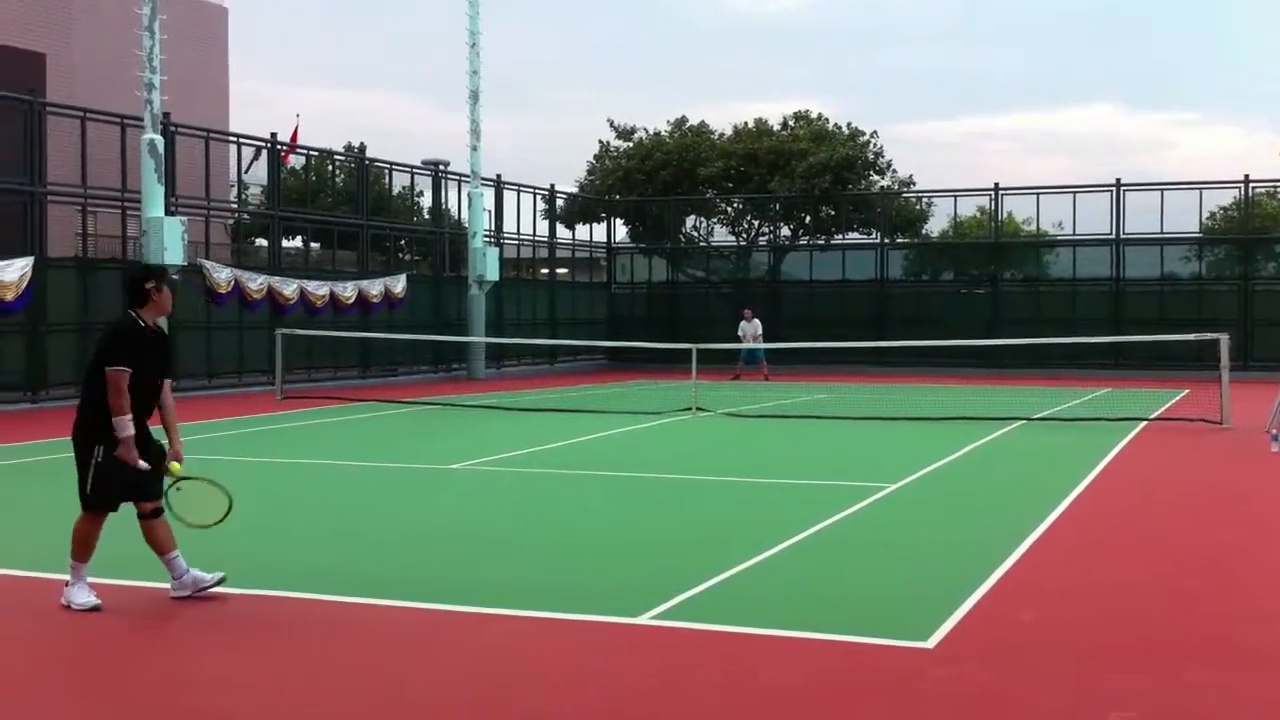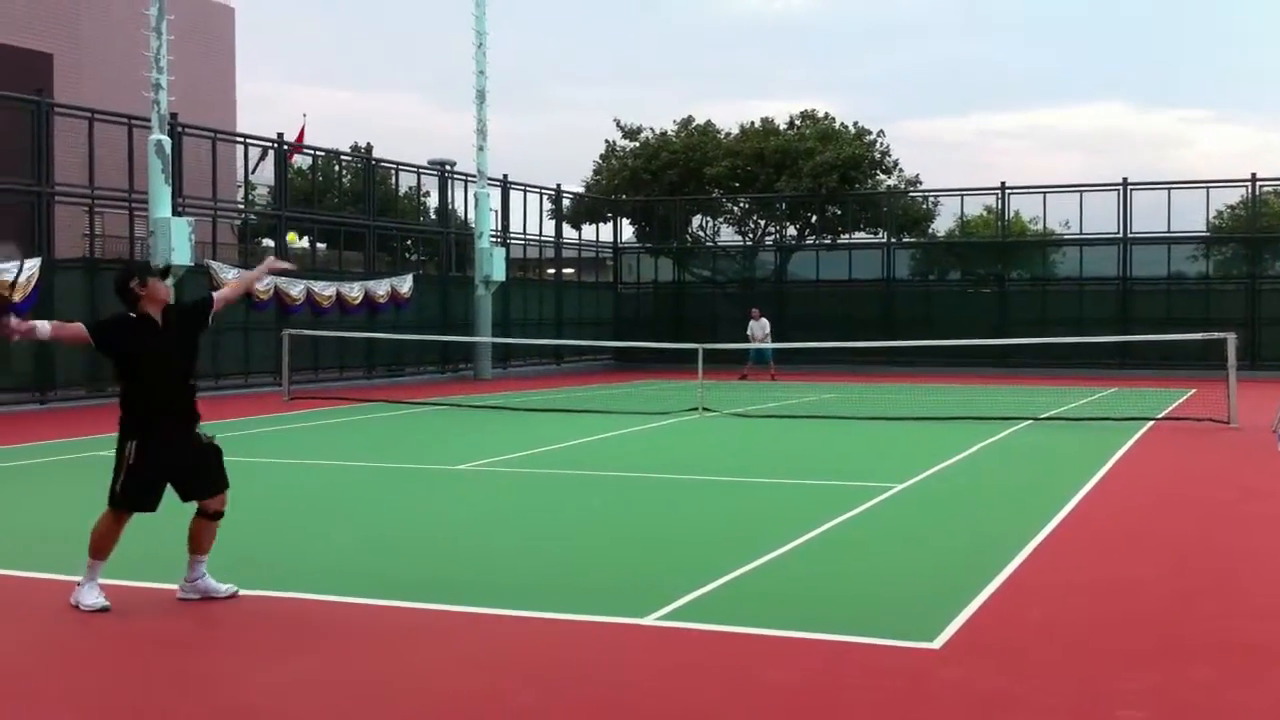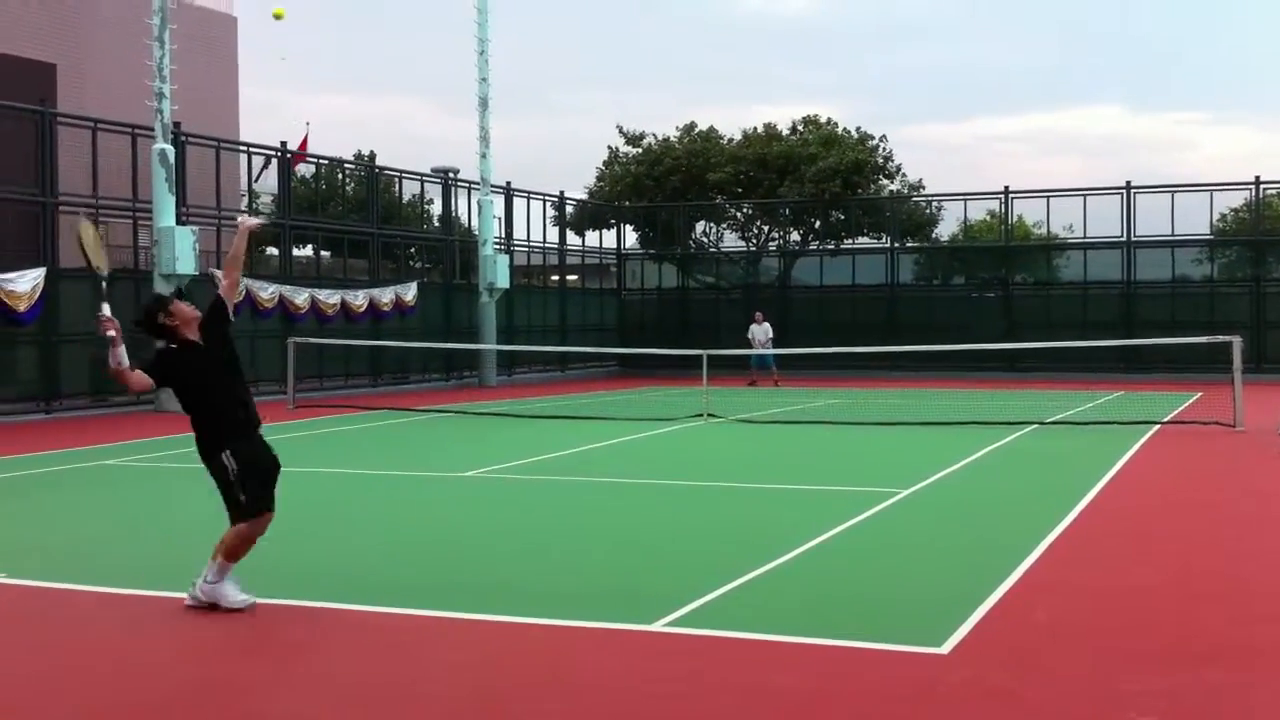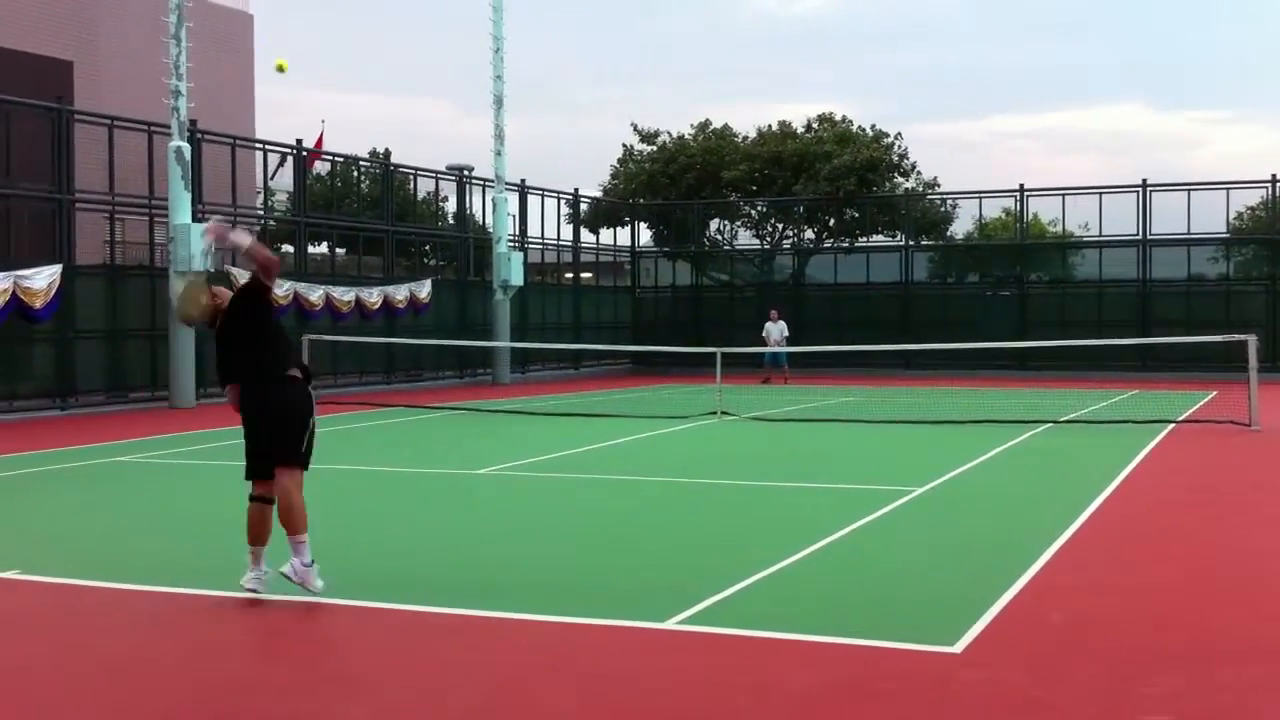
dt=0.4s
person 1, frame 1
left shoulder: (159, 338)
right shoulder: (123, 332)
left elbow: (163, 392)
right elbow: (117, 390)
left wrist: (174, 441)
right wrist: (125, 440)
left hip: (137, 435)
right hip: (102, 435)
left knee: (151, 506)
right knee: (96, 509)
left ankle: (182, 577)
right ankle: (76, 584)
person 1, frame 2
left shoulder: (182, 317)
right shoulder: (120, 327)
left elbow: (227, 293)
right elbow: (70, 332)
left wrist: (265, 267)
left hip: (184, 431)
right hip: (143, 436)
left knee: (214, 500)
right knee: (120, 510)
left ankle: (195, 580)
right ankle: (87, 584)
person 1, frame 3
left shoulder: (213, 326)
right shoulder: (170, 359)
left elbow: (231, 277)
right elbow: (131, 382)
left wrist: (242, 230)
right wrist: (115, 341)
left hip: (250, 441)
right hip: (223, 446)
left knee: (256, 517)
right knee: (255, 517)
left ankle: (211, 585)
right ankle: (213, 583)
person 1, frame 4
left shoulder: (223, 344)
right shoulder: (245, 304)
left elbow: (234, 399)
right elbow: (269, 263)
right wrist: (235, 237)
left hip: (256, 405)
right hip: (288, 395)
left knee: (261, 487)
right knee: (288, 475)
left ankle: (256, 570)
right ankle: (302, 563)
